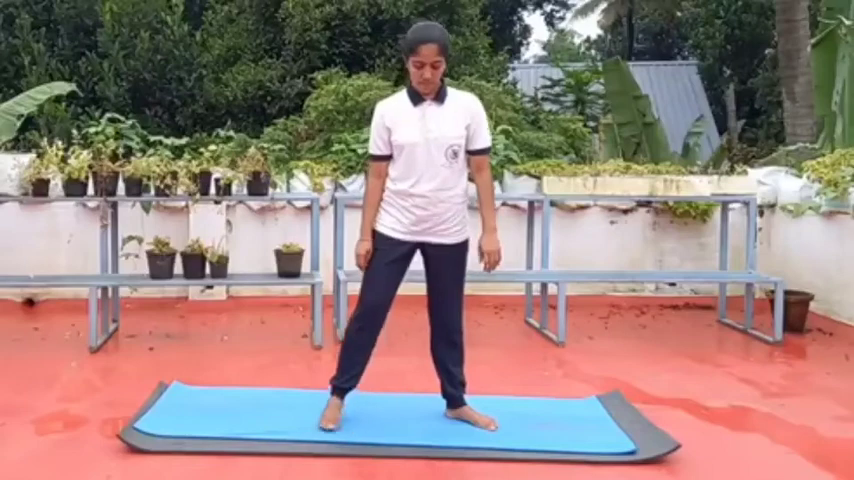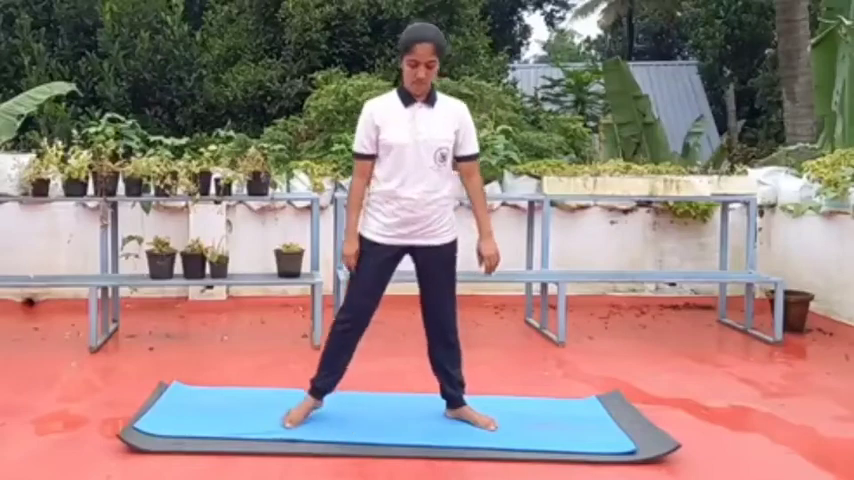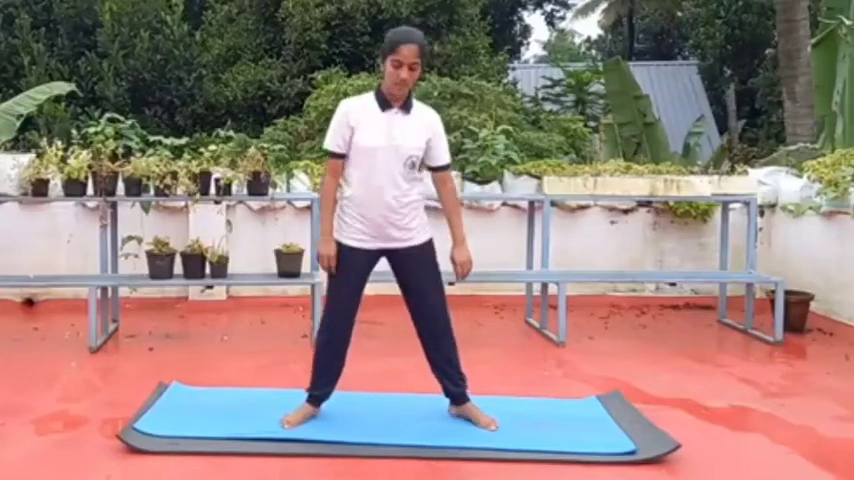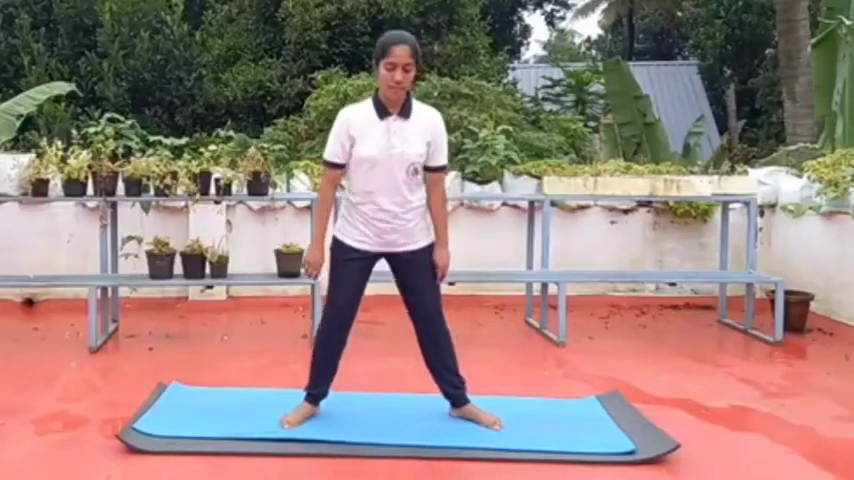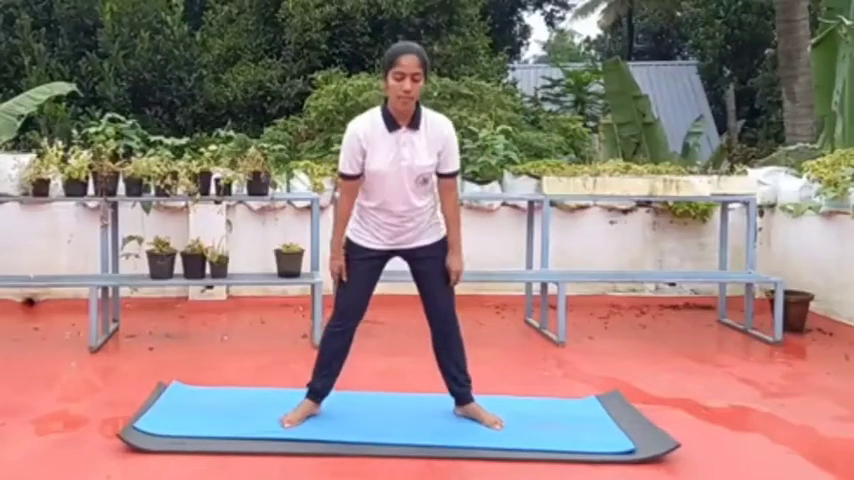
dt=0.2s
person 1, frame 1
left shoulder: (468, 106)
right shoulder: (388, 110)
left elbow: (481, 171)
right elbow: (376, 176)
left wrist: (490, 231)
right wrist: (365, 235)
left hip: (449, 233)
right hip: (395, 229)
left knee: (447, 318)
right knee: (369, 310)
left ankle: (456, 401)
right ankle: (339, 394)
person 1, frame 2
left shoulder: (455, 111)
right shoulder: (376, 109)
left elbow: (471, 176)
right elbow: (361, 176)
left wrist: (486, 236)
right wrist: (351, 235)
left hip: (436, 236)
right hip: (381, 233)
left knee: (442, 320)
right knee: (354, 313)
left ankle: (456, 401)
right ankle: (315, 395)
person 1, frame 3
left shoulder: (428, 120)
right shoulder: (351, 110)
left elbow: (444, 183)
right elbow: (332, 176)
left wrist: (460, 243)
right wrist: (326, 235)
left hip: (410, 238)
right hip: (354, 237)
left knee: (434, 317)
right knee: (336, 320)
left ankle: (460, 400)
right ankle: (314, 400)
person 1, frame 4
left shoulder: (430, 120)
right shoulder: (350, 118)
left elbow: (435, 186)
right elbow: (329, 183)
left wrist: (442, 245)
right wrist: (317, 243)
left hip: (412, 241)
right hip: (356, 240)
left knee: (431, 320)
right knee: (336, 320)
left ankle: (460, 401)
right ankle: (312, 400)
person 1, frame 5
left shoulder: (441, 128)
right shoulder: (361, 129)
left elbow: (448, 192)
right elbow: (348, 193)
left wrist: (455, 250)
right wrist: (336, 249)
left hip: (426, 239)
right hip: (368, 238)
left knee: (444, 318)
right knee: (345, 317)
left ankle: (465, 400)
right ankle: (314, 398)
